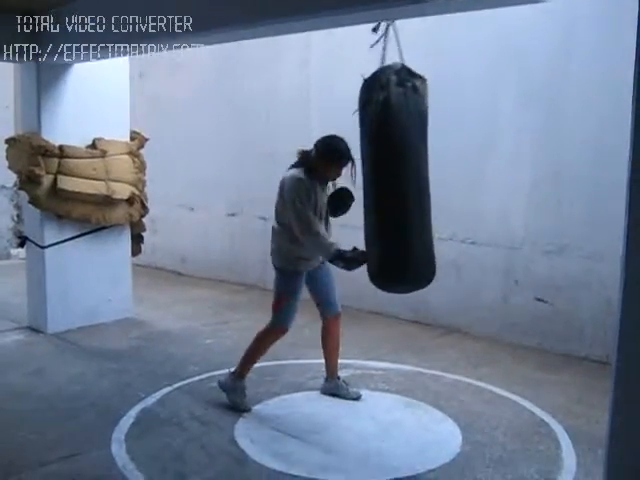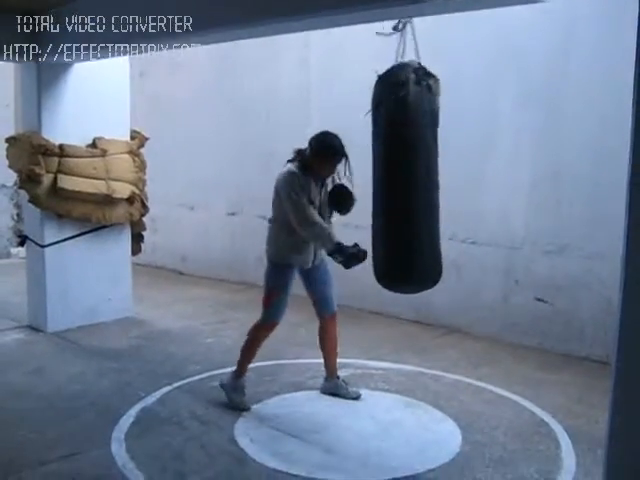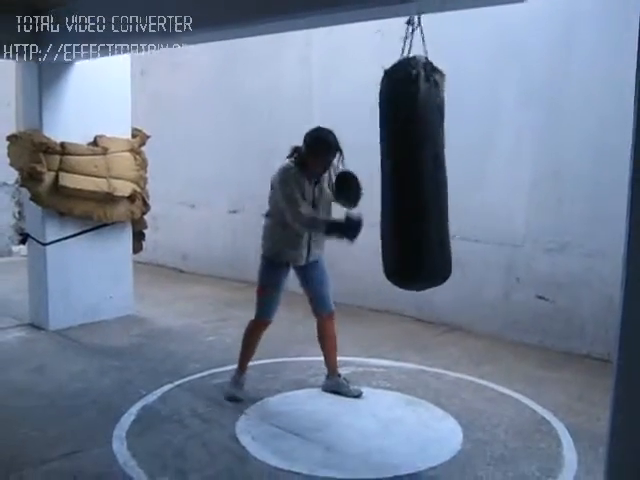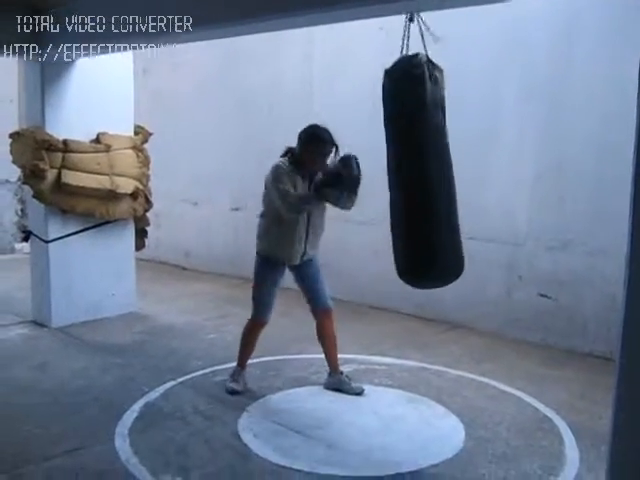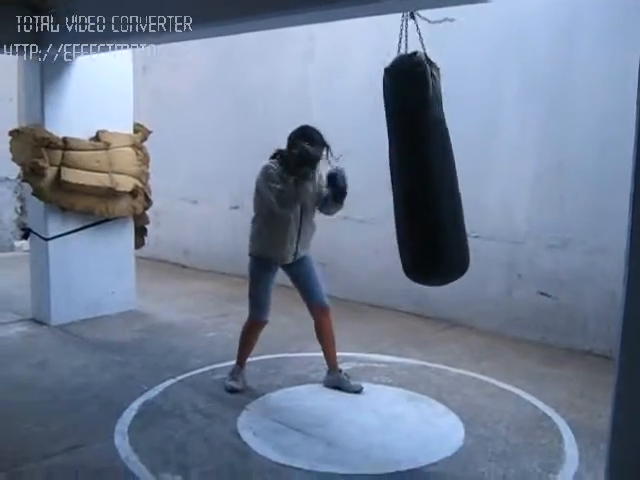
dt=0.1s
person 1, frame 1
left shoulder: (320, 180)
right shoulder: (295, 183)
right elbow: (307, 232)
right wrist: (339, 255)
left hip: (316, 258)
right hip: (291, 260)
left knee: (333, 316)
right knee: (280, 326)
left ankle: (332, 380)
right ankle: (235, 380)
person 1, frame 2
left shoulder: (321, 178)
right shoulder: (291, 177)
right elbow: (306, 223)
right wrist: (340, 249)
left hip: (315, 255)
right hip: (285, 255)
left knee: (329, 316)
right knee: (270, 320)
left ankle: (332, 379)
right ankle: (236, 379)
person 1, frame 3
left shoulder: (325, 175)
right shoulder: (286, 173)
left elbow: (338, 204)
right elbow: (298, 218)
left wrist: (347, 194)
right wrist: (335, 227)
left hip: (311, 255)
right hip: (278, 254)
left knee: (326, 314)
right knee: (263, 319)
left ankle: (333, 377)
right ankle: (239, 375)
person 1, frame 4
left shoulder: (320, 173)
right shoulder: (281, 171)
left elbow: (346, 202)
right elbow: (291, 207)
right wrist: (320, 189)
left hip: (305, 254)
right hip: (273, 253)
left knee: (324, 312)
right knee: (260, 318)
left ankle: (335, 374)
right ankle: (239, 371)
person 1, frame 5
left shoulder: (311, 174)
right shoulder: (270, 171)
left elbow: (328, 207)
right elbow: (284, 205)
left wrist: (337, 191)
right wrist: (300, 177)
left hip: (298, 252)
right hip: (265, 253)
left knee: (321, 309)
right knee: (258, 319)
left ankle: (334, 373)
right ankle: (238, 369)
